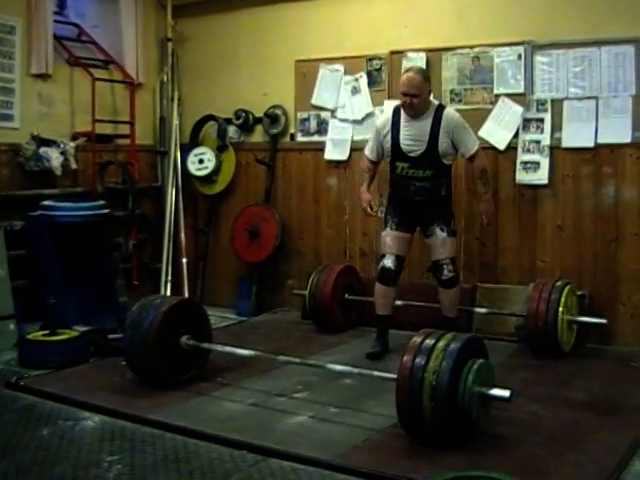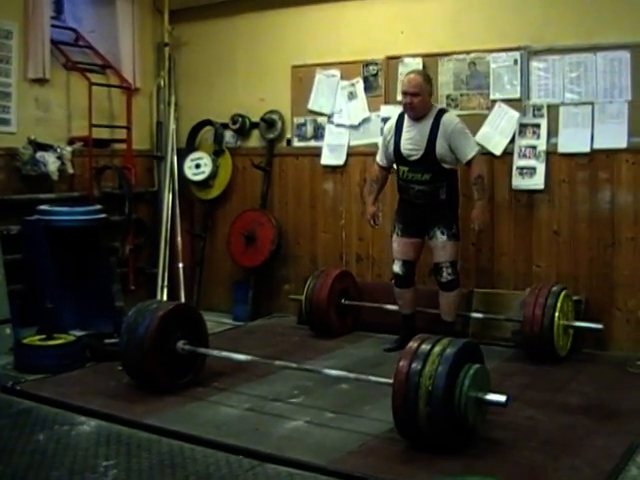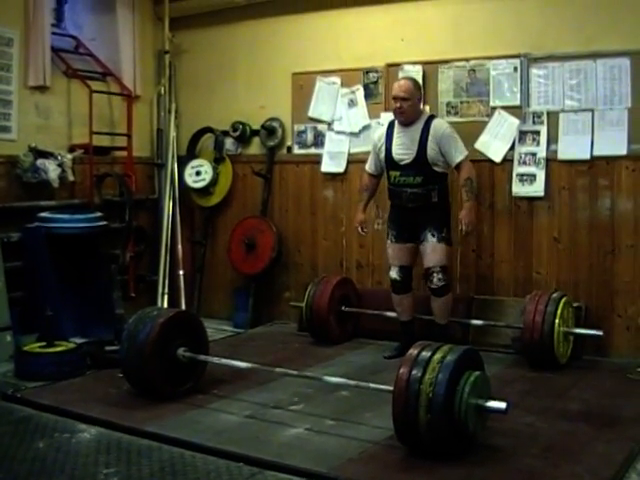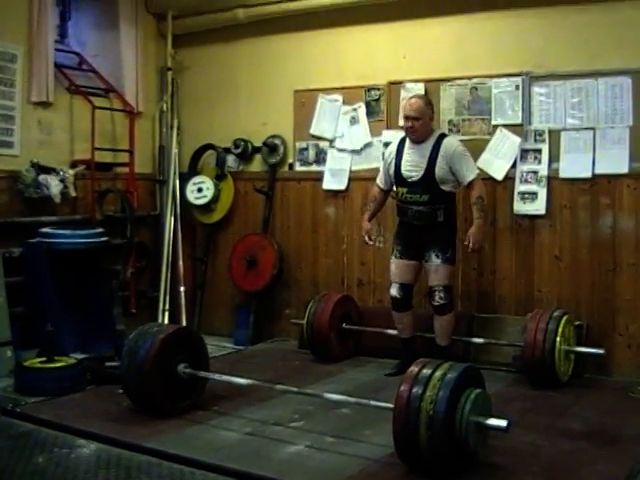
dt=0.4s
person 1, frame 1
left shoulder: (449, 119)
right shoulder: (387, 120)
left elbow: (476, 156)
right elbow: (370, 159)
left wrist: (485, 195)
right wrist: (364, 189)
left hip: (436, 205)
right hip: (399, 205)
left knee: (445, 269)
right knee: (388, 267)
right ankle: (381, 337)
person 1, frame 2
left shoulder: (448, 124)
right shoulder: (393, 126)
left elbow: (476, 162)
right elbow: (381, 167)
left wrist: (479, 204)
right wrist: (371, 201)
left hip: (441, 209)
right hip: (407, 208)
left knee: (446, 273)
right knee: (401, 272)
left ankle: (448, 337)
right ankle: (408, 331)
person 1, frame 3
left shoulder: (438, 129)
right shoulder: (383, 134)
left elbow: (464, 166)
right elbow: (371, 175)
left wrist: (468, 205)
right wrist: (361, 208)
left hip: (433, 214)
right hip: (399, 214)
left knee: (436, 277)
right knee: (398, 278)
left ankle: (440, 339)
right ankle: (408, 338)
person 1, frame 4
left shoulder: (450, 147)
right shoulder: (394, 149)
left elbow: (475, 185)
right elbow: (381, 188)
left wrist: (477, 224)
right wrist: (367, 218)
left hip: (438, 232)
right hip: (406, 231)
left knee: (439, 296)
right knee: (398, 294)
left ankle: (442, 360)
right ankle: (409, 355)
